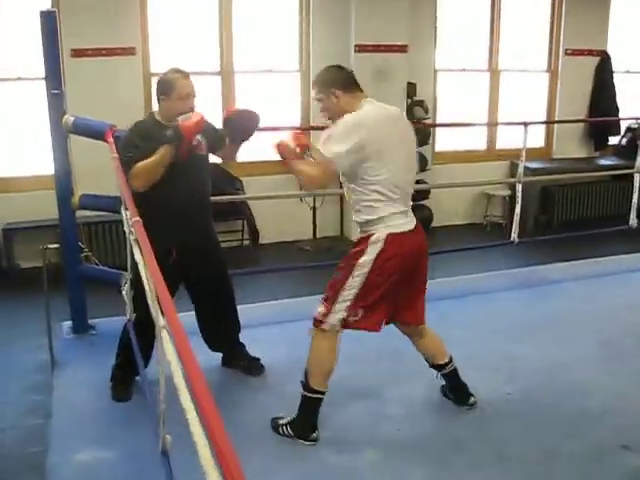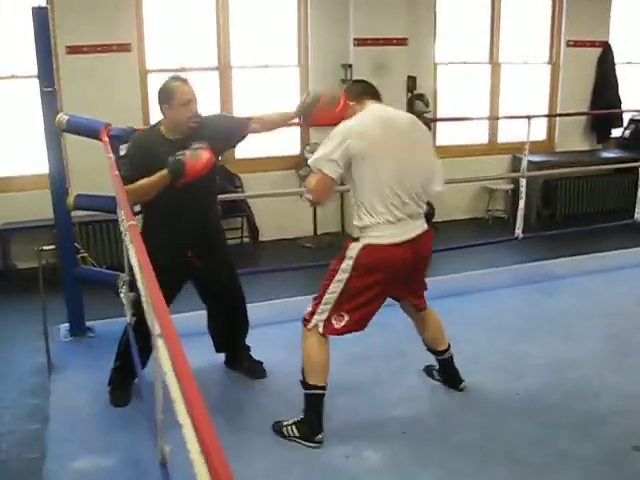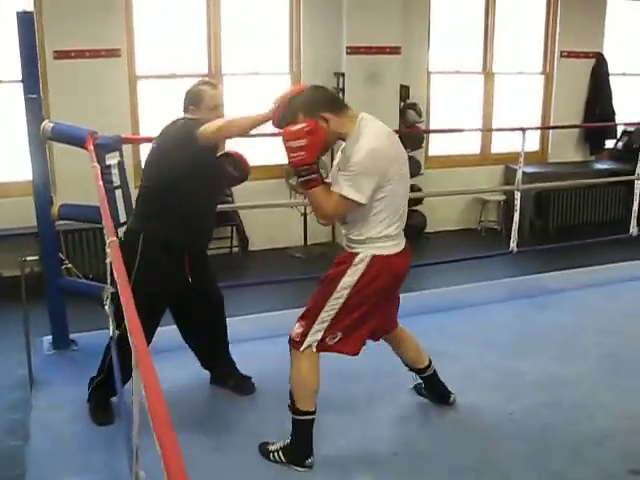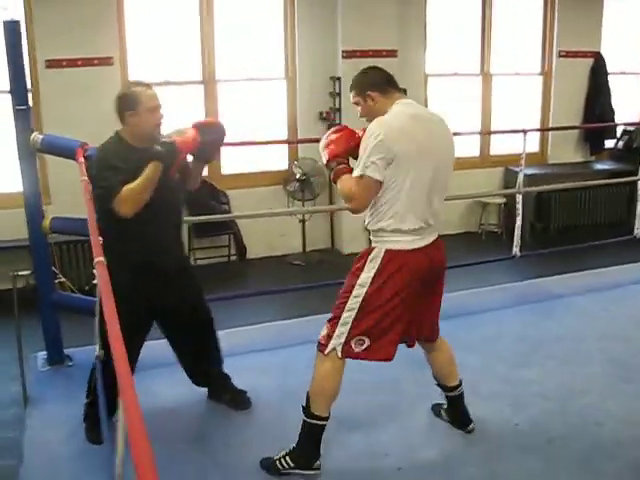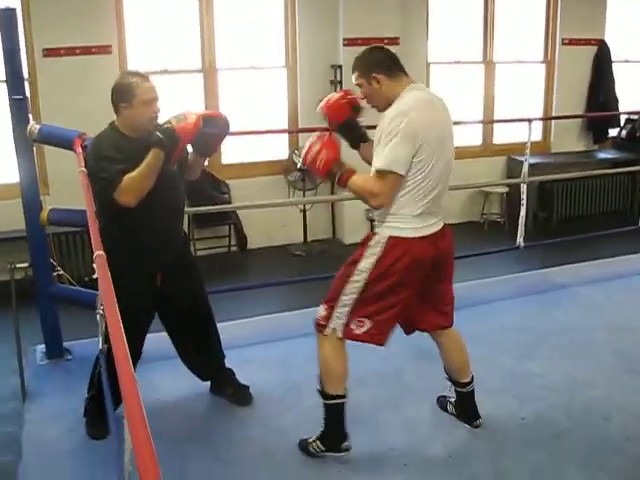
dt=0.4s
person 1, frame 1
left shoulder: (351, 126)
right shoulder: (392, 118)
left elbow: (313, 180)
left wrist: (289, 155)
right wrist: (310, 148)
left hip: (385, 241)
right hip: (409, 236)
left knee: (327, 324)
right knee: (410, 320)
left ankle: (305, 421)
right ankle: (458, 388)
person 1, frame 2
left shoulder: (348, 132)
right shoulder: (418, 127)
left elbow: (314, 193)
right elbow: (430, 189)
left wrist: (327, 162)
left hip: (376, 248)
right hip: (418, 240)
left knee: (316, 325)
right knee: (417, 306)
left ankle: (311, 424)
right ankle: (449, 372)
person 1, frame 3
left shoulder: (368, 149)
right shoulder: (362, 133)
left elbow: (330, 212)
right elbow: (338, 191)
left wrist: (304, 168)
right wrist: (310, 168)
left hip: (371, 259)
right hip: (394, 252)
left knee: (305, 342)
right knee: (386, 327)
left ankle: (299, 448)
right ankle: (436, 387)
person 1, frame 4
left shoulder: (384, 128)
right shoulder: (437, 123)
left elbow: (357, 199)
left wrist: (337, 162)
right wrist: (360, 159)
left hip: (391, 257)
right hip: (430, 249)
left knee: (332, 346)
right knee: (429, 336)
left ankle: (305, 452)
right ankle: (458, 411)
person 1, frame 5
left shoulder: (403, 116)
right shoulder: (434, 104)
left elbow: (377, 192)
left wrist: (332, 169)
right wrist: (352, 132)
left hip: (398, 244)
right hip: (436, 237)
left knee: (332, 328)
right knee: (440, 324)
left ankle: (334, 434)
right ankle: (465, 405)
person 2, frame 1
left shoulder: (195, 124)
right shoulder: (141, 134)
left elbow: (225, 154)
right elbow: (139, 181)
left wrist: (237, 134)
right wrist: (173, 142)
left hip: (198, 233)
right hip: (159, 239)
left knee: (219, 293)
right knee: (147, 308)
left ankle: (233, 352)
right ankle: (124, 372)
person 2, frame 2
left shoulder: (210, 127)
right shoulder: (143, 144)
left elbow: (252, 124)
right elbow: (129, 195)
left wrist: (297, 113)
right wrist: (167, 172)
left hip: (207, 237)
right hip: (162, 242)
left knee: (228, 297)
right knee: (147, 312)
left ankle: (236, 354)
right ankle: (122, 376)
person 2, frame 3
left shoulder: (200, 142)
right shoulder: (182, 132)
right elbow: (217, 129)
left wrist: (220, 178)
right wrist: (270, 114)
left hip: (187, 249)
right hip: (152, 248)
left knee: (208, 310)
right knee: (134, 323)
left ankle: (222, 370)
right ankle: (101, 392)
person 2, frame 4
left shoulder: (161, 143)
right shoulder: (108, 156)
left elbow: (188, 184)
right elbow: (126, 206)
left wrist: (200, 159)
right wrist: (158, 162)
left hip: (170, 261)
right hip: (128, 269)
left knee: (196, 325)
right knee: (119, 344)
left ankle: (218, 384)
right ankle: (97, 412)
person 2, frame 5
left shoulder: (160, 132)
right shoulder: (104, 147)
left elbow: (188, 174)
right elbow: (128, 195)
left wrist: (202, 150)
right wrist: (160, 149)
left hip: (173, 252)
right hip: (129, 262)
left knee: (196, 318)
right knee: (123, 338)
left ankle: (221, 378)
right ankle: (98, 407)
